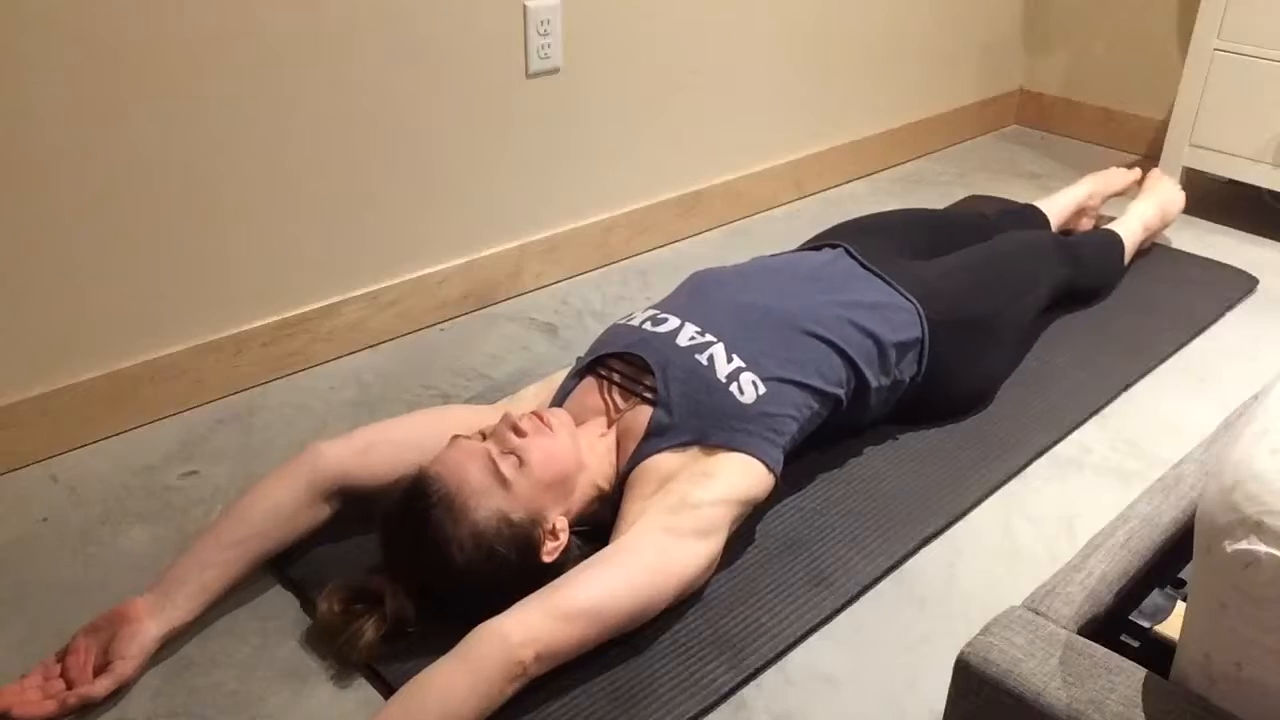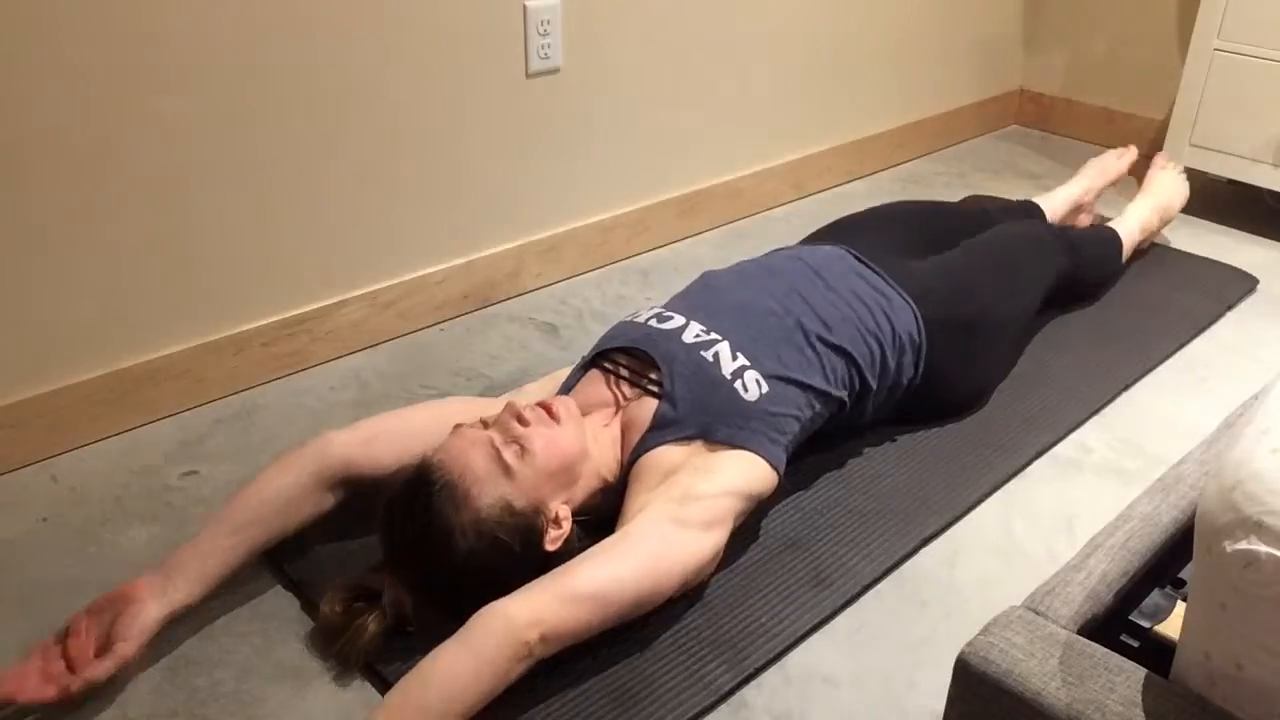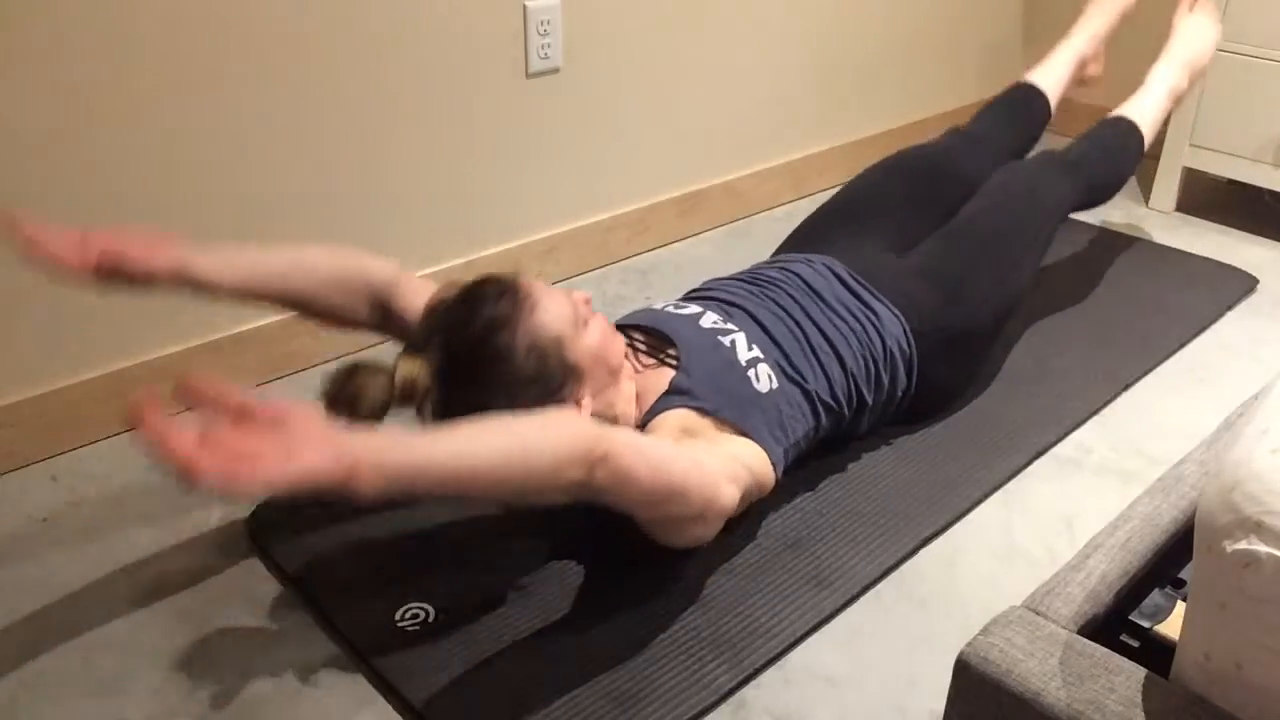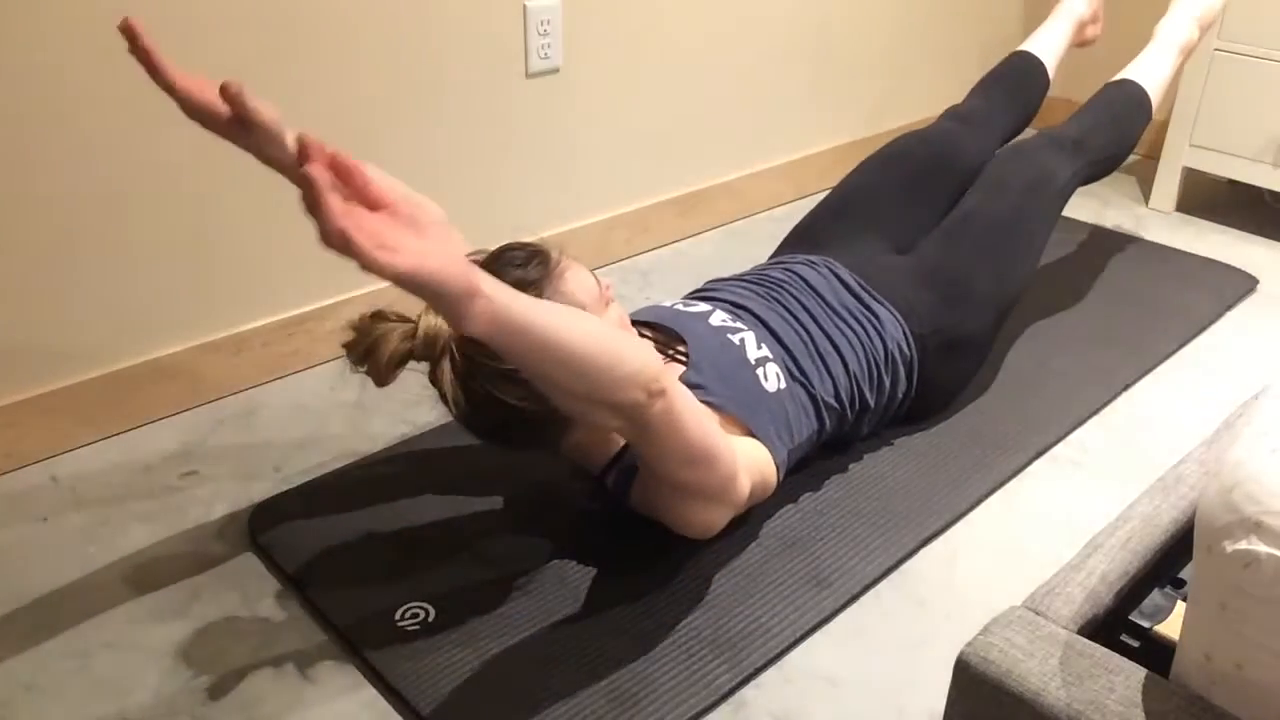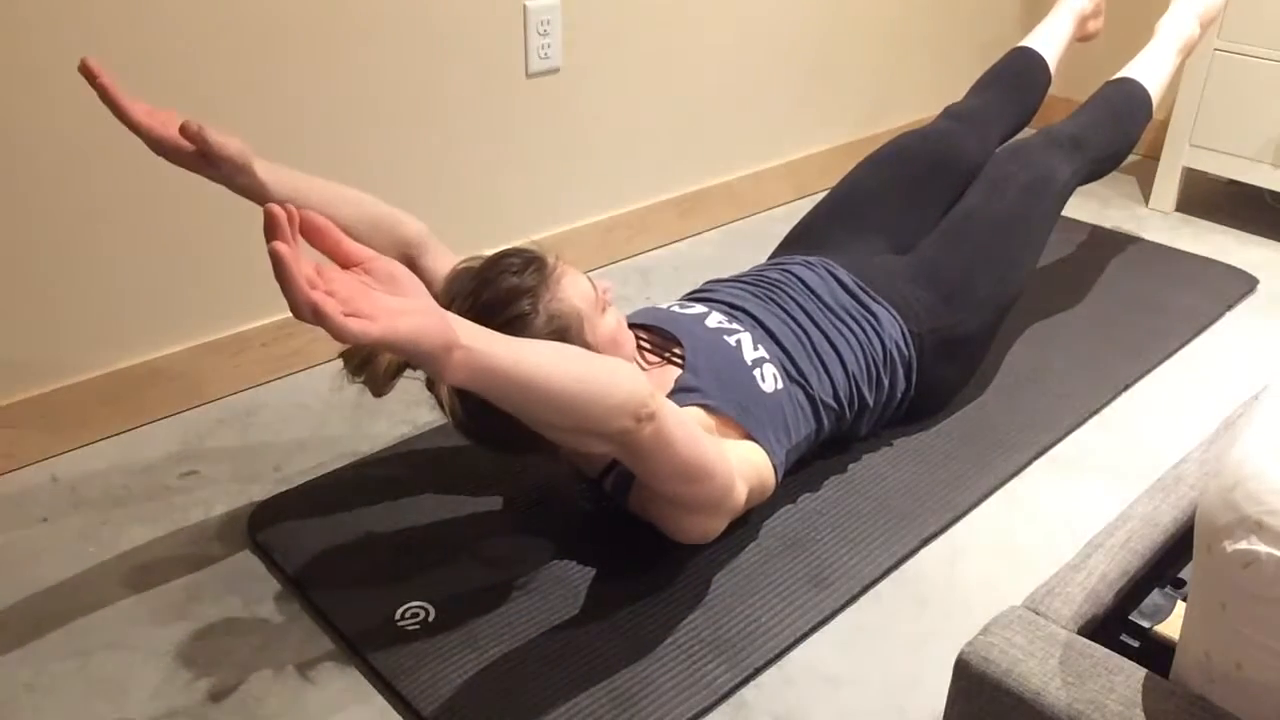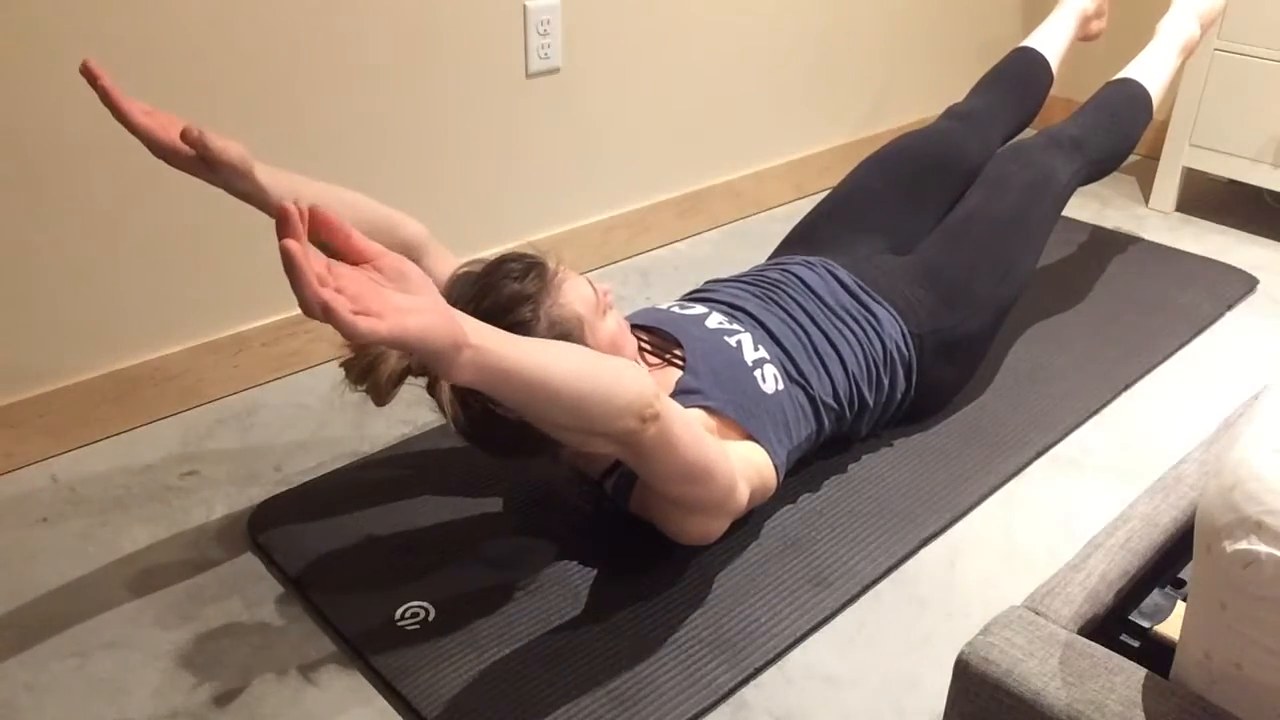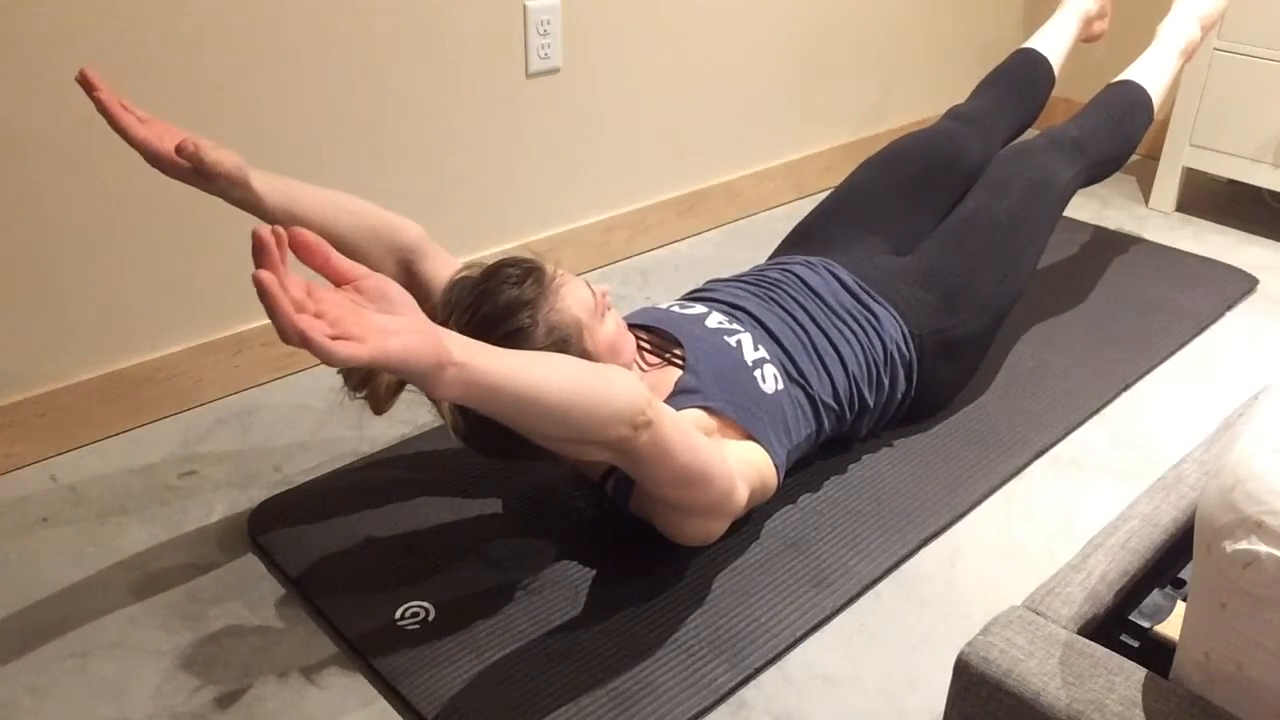
dt=0.5s
person 1, frame 1
left shoulder: (554, 409)
right shoulder: (685, 497)
left hip: (826, 269)
right hip: (920, 337)
left knee: (974, 218)
right knee: (1042, 263)
left ankle: (1084, 198)
right ankle: (1134, 216)
person 1, frame 2
left shoulder: (572, 399)
right shoulder: (690, 492)
left elbow: (339, 453)
right elbow: (528, 622)
left hip: (829, 266)
right hip: (922, 333)
left knee: (983, 215)
right knee: (1039, 253)
left ankle: (1082, 191)
right ankle: (1136, 212)
person 1, frame 3
left shoulder: (593, 370)
right shoulder: (693, 474)
left elbow: (384, 288)
right elbow: (586, 454)
left wrist: (177, 258)
right wrist: (342, 454)
left hip: (811, 272)
right hip: (907, 335)
left knee: (968, 155)
right knee: (1046, 180)
person 1, frame 4
left shoulder: (590, 382)
right shoulder: (695, 477)
left elbow: (433, 229)
right elbow: (645, 388)
left wrist: (265, 142)
right wrist: (460, 289)
left hip: (808, 274)
right hip: (910, 331)
left knee: (960, 137)
right knee: (1042, 162)
person 1, frame 5
left shoulder: (598, 360)
right shoulder: (691, 482)
left elbow: (413, 247)
right elbow: (635, 410)
left wrist: (232, 166)
right wrist: (437, 337)
left hip: (804, 273)
right hip: (910, 331)
left knee: (968, 133)
right knee: (1042, 161)
person 1, frame 6
left shoulder: (597, 388)
right shoulder: (693, 484)
left elbow: (416, 251)
right elbow: (642, 411)
left wrist: (232, 168)
right wrist: (446, 335)
left hip: (808, 276)
right hip: (908, 332)
left knee: (964, 135)
right knee: (1043, 162)
person 1, frame 7
left shoulder: (596, 354)
right shoulder: (694, 482)
left elbow: (410, 251)
right elbow: (633, 416)
left wrist: (226, 175)
right wrist: (433, 356)
left hip: (804, 275)
right hip: (911, 333)
left knee: (967, 138)
right knee: (1044, 164)
